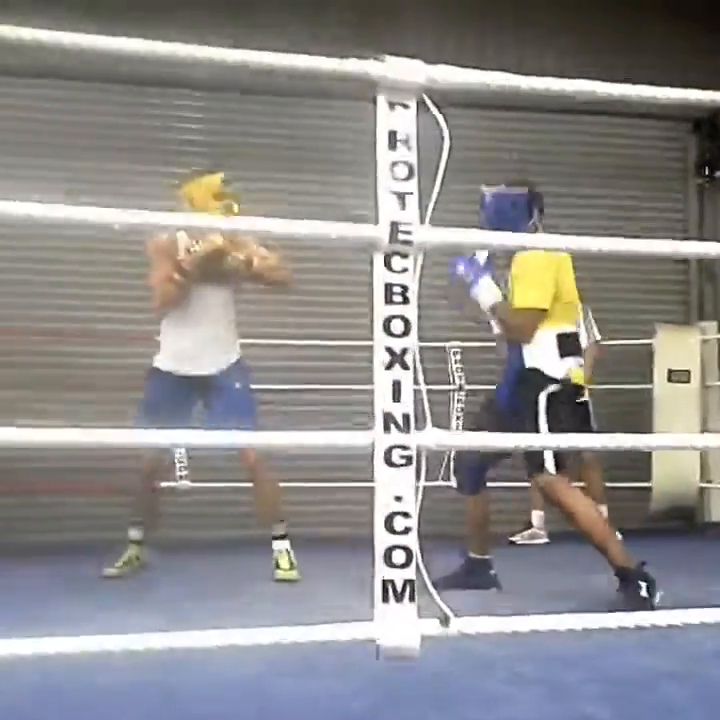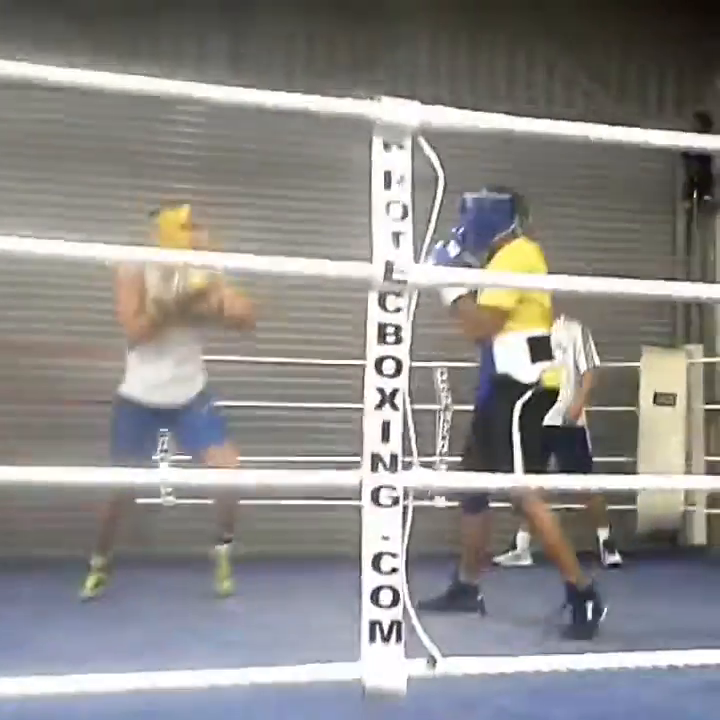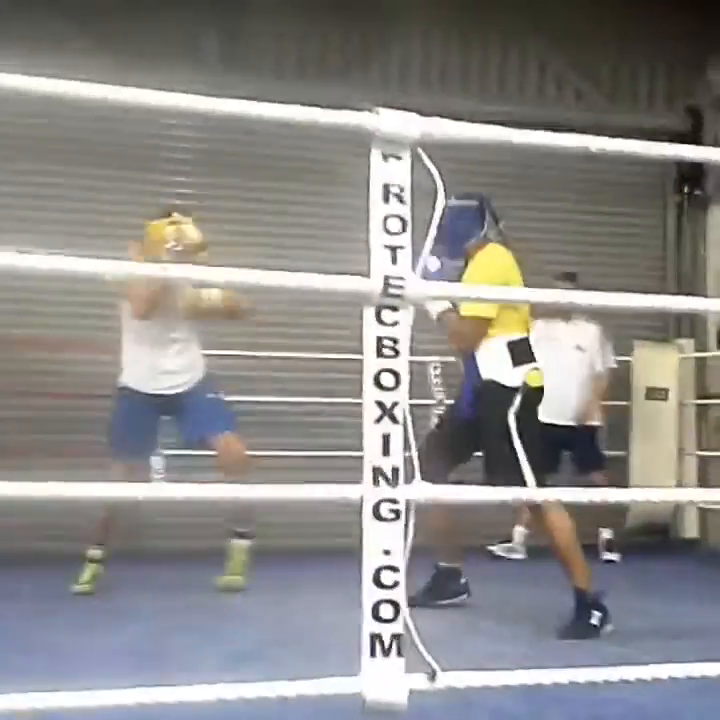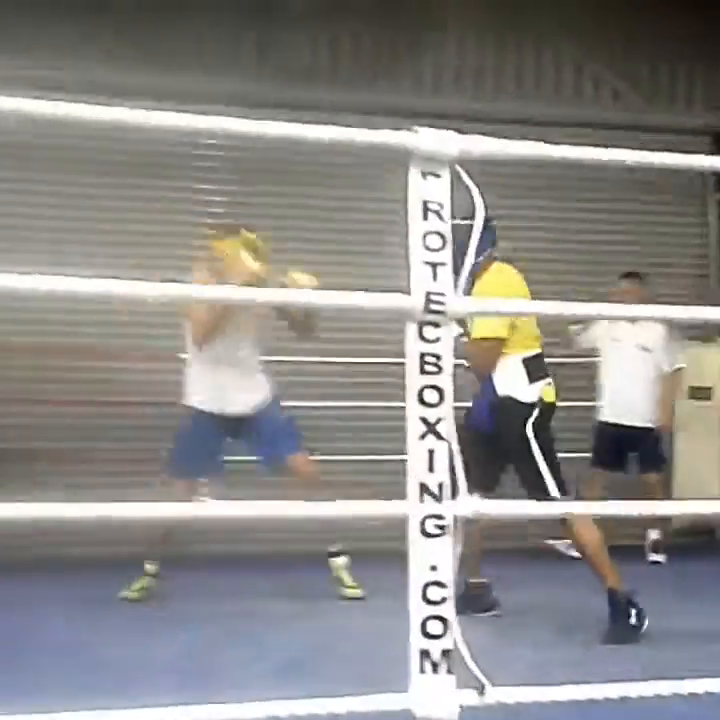
dt=0.2s
person 1, frame 1
left shoulder: (537, 256)
right shoulder: (529, 256)
left elbow: (521, 328)
left wrist: (481, 284)
right wrist: (481, 281)
left hip: (549, 380)
right hip: (527, 378)
left knee: (550, 481)
right knee: (471, 460)
left ankle: (634, 578)
right ankle: (478, 565)
person 1, frame 2
left shoulder: (515, 256)
right shoulder: (509, 255)
left elbow: (481, 326)
right elbow: (492, 324)
left wrist: (449, 281)
right wrist: (464, 264)
left hip: (522, 385)
right hip: (504, 384)
left knee: (522, 493)
left ankle: (583, 594)
right ankle: (466, 588)
person 1, frame 3
left shoulder: (490, 261)
right shoulder: (483, 260)
left elbow: (466, 337)
left wrist: (434, 294)
right wrist: (444, 280)
left hip: (508, 389)
right hip: (487, 386)
left knee: (535, 496)
right knee: (431, 464)
left ankle: (589, 603)
right ankle: (449, 575)
person 1, frame 4
left shoulder: (497, 281)
right shoulder: (489, 280)
left elbow: (483, 359)
left hip: (523, 404)
right hip: (499, 402)
left knee: (558, 504)
right knee: (462, 489)
left ankle: (624, 605)
right ankle: (476, 589)
person 2, frame 1
left shoulder: (234, 240)
right shoulder: (165, 243)
left elbow: (282, 275)
right elbow: (161, 302)
left wrist: (233, 262)
right wrist: (194, 263)
left hip: (224, 366)
right hip: (172, 369)
left knee: (252, 456)
right knee: (152, 461)
left ankle: (281, 547)
right ankle: (136, 546)
person 2, frame 2
left shoulder: (203, 273)
right shoulder: (133, 274)
left elbow: (246, 316)
right elbow: (133, 334)
left wrist: (207, 305)
right wrist: (172, 302)
left hip: (190, 395)
right hip: (139, 397)
left knee: (227, 470)
right knee: (121, 488)
left ankle: (223, 550)
right ankle: (98, 568)
person 2, frame 3
left shoulder: (195, 265)
right shoulder: (137, 258)
left elbow: (239, 309)
right elbow: (143, 305)
left wrist: (220, 301)
right wrist: (174, 254)
left hip: (191, 382)
right hip: (139, 387)
left knee: (235, 456)
right knee: (125, 478)
left ankle: (239, 548)
right ankle: (94, 561)
person 2, frame 4
left shoulder: (259, 282)
right shoulder: (203, 280)
left elbow: (304, 330)
right elbow: (200, 334)
right wrist: (233, 289)
left hip: (256, 400)
right hip: (206, 406)
left knee: (307, 474)
right knee: (183, 495)
left ankle: (338, 565)
right ankle: (149, 572)
person 3, frame 1
left shoulder: (575, 309)
left elbow: (592, 346)
left wrist: (583, 379)
left knee: (588, 457)
left ankle: (602, 517)
right ankle: (537, 524)
person 3, frame 2
left shoulder: (574, 330)
left elbow: (589, 370)
left wrist: (578, 403)
left hip: (568, 421)
left ankle: (605, 540)
right ankle: (522, 547)
person 3, frame 3
left shoulder: (592, 332)
right shoulder: (538, 328)
left elbow: (604, 372)
left wrist: (592, 405)
left hip: (582, 421)
right hip: (544, 419)
left knee: (596, 478)
left ankle: (607, 538)
right ankle: (518, 540)
person 3, frame 4
left shoulder: (659, 331)
right shoulder: (605, 327)
left elbow: (672, 373)
right elbow: (573, 336)
left wrist: (666, 411)
left hip: (648, 422)
right hip: (610, 419)
left knee: (652, 481)
right knee: (597, 476)
left ankle: (655, 540)
